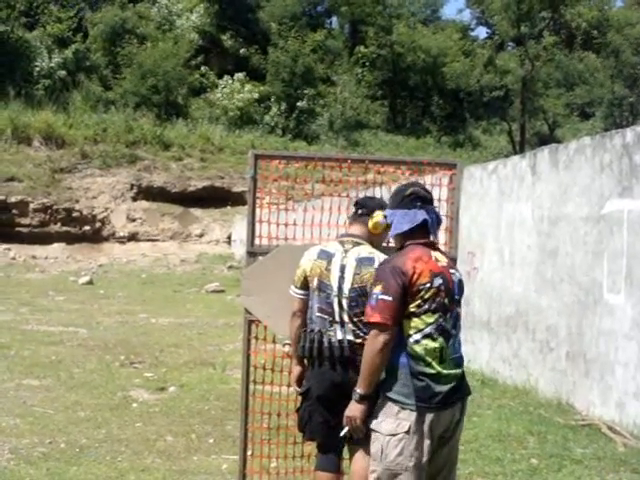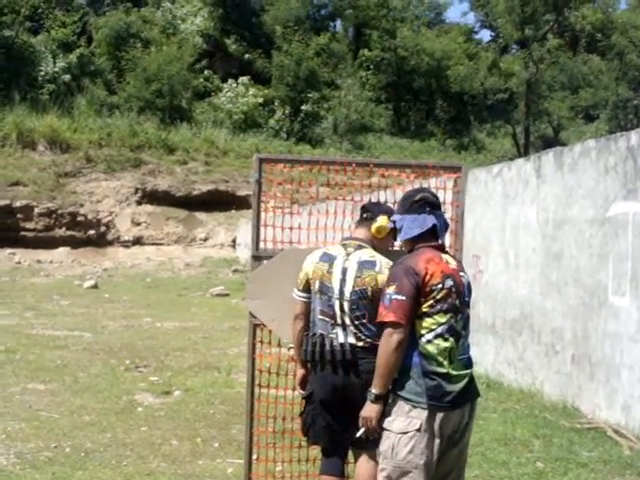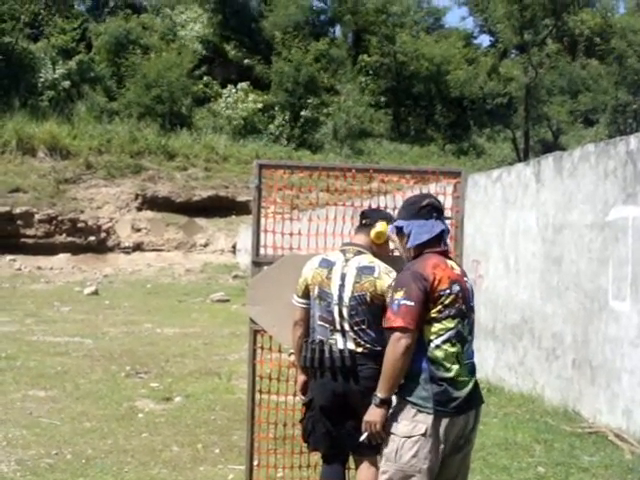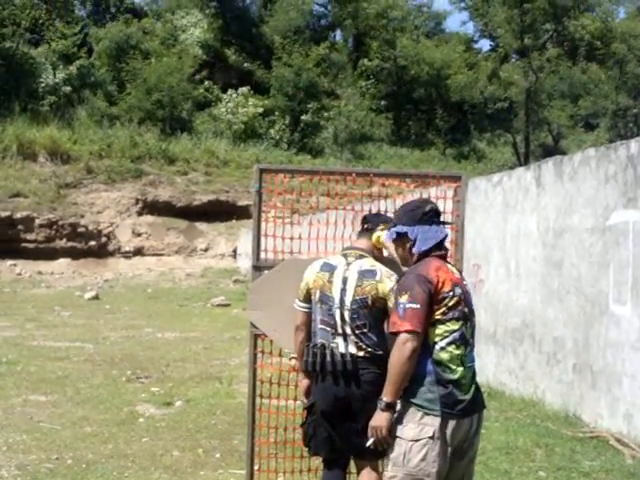
dt=0.4s
person 1, frame 1
left shoulder: (397, 266)
right shoulder: (449, 268)
left elbow: (381, 337)
left wrist: (360, 397)
left hip: (409, 401)
right hip: (451, 397)
person 1, frame 2
left shoulder: (409, 267)
right shoulder: (457, 268)
left elbow: (395, 336)
left wrist: (376, 396)
left hip: (419, 401)
right hip: (461, 397)
person 1, frame 3
left shoulder: (416, 273)
right shoulder: (458, 274)
left elbow: (402, 341)
left wrist: (380, 401)
left hip: (425, 406)
right hip: (465, 403)
person 1, frame 4
left shoulder: (418, 277)
right shoulder: (454, 276)
left elbow: (408, 344)
left wrist: (386, 405)
left hip: (430, 409)
right hip: (467, 407)
person 2, frame 1
left shoulder: (313, 257)
right shoulder: (381, 265)
left elbow: (298, 314)
left wrist: (297, 361)
left hip: (322, 362)
left knee: (327, 445)
right knee: (362, 443)
person 2, frame 2
left shoulder: (315, 260)
right shoulder: (384, 269)
left elbow: (301, 317)
left wrist: (301, 364)
left hip: (324, 365)
right hip: (366, 366)
left knee: (331, 449)
right knee: (366, 448)
person 2, frame 3
left shoulder: (314, 266)
right shoulder: (383, 275)
left elbow: (300, 323)
left wrist: (302, 370)
left hip: (324, 371)
right hip: (366, 372)
left knee: (332, 455)
right knee: (366, 455)
person 2, frame 4
left shoulder: (315, 270)
right shoulder: (384, 278)
left elbow: (302, 328)
left wrist: (305, 373)
left hip: (325, 375)
right hip: (368, 375)
